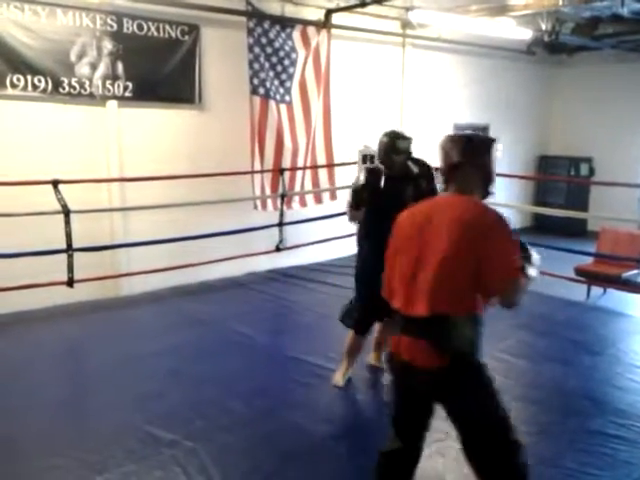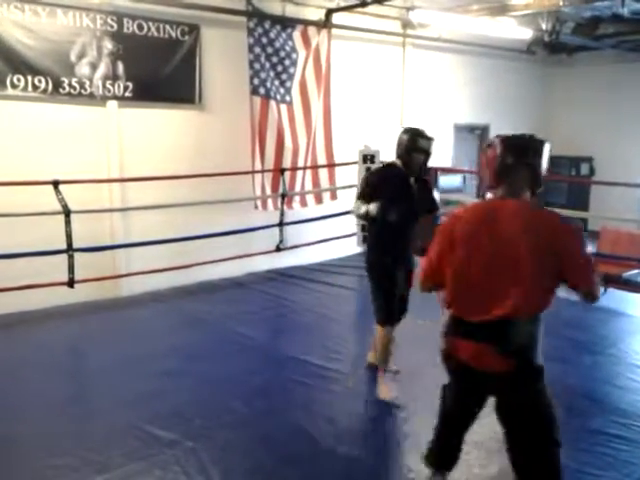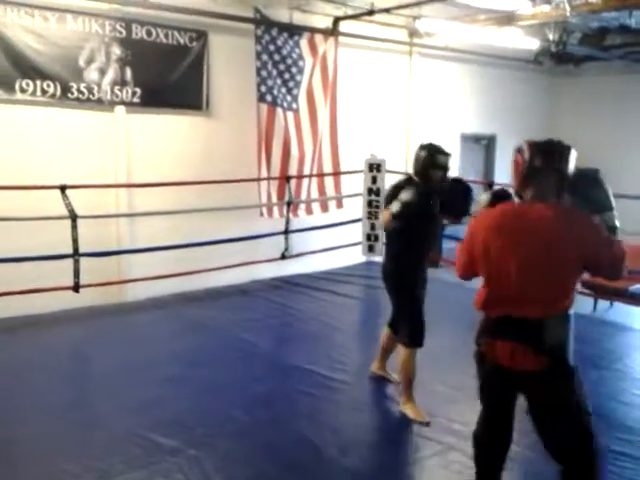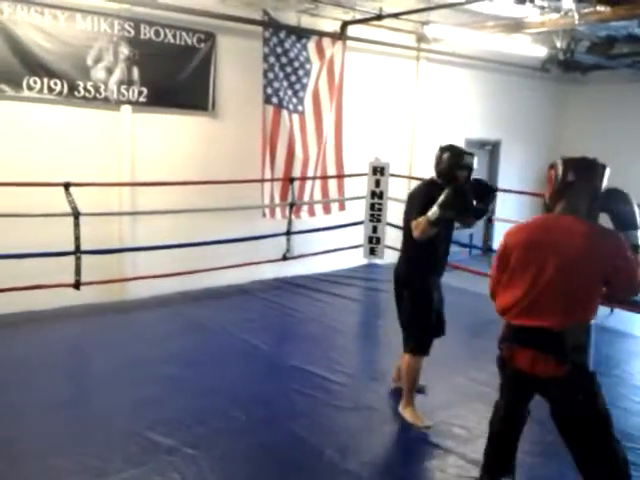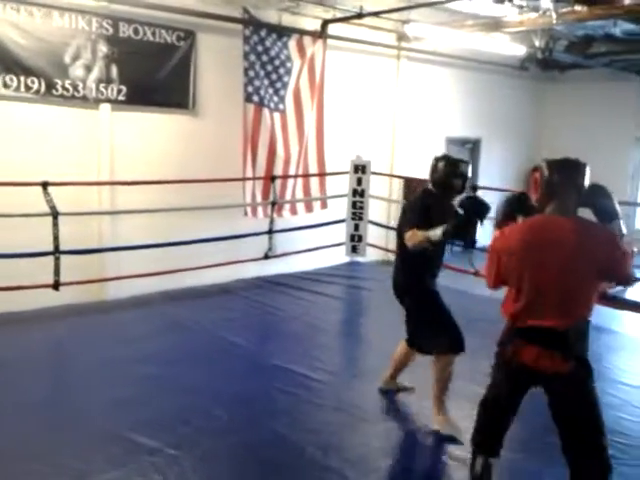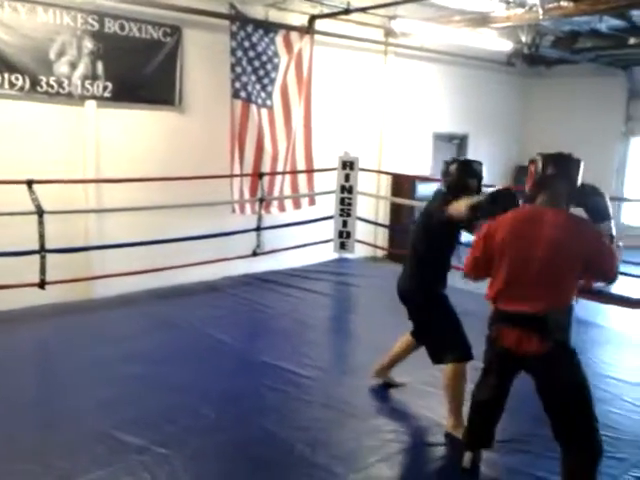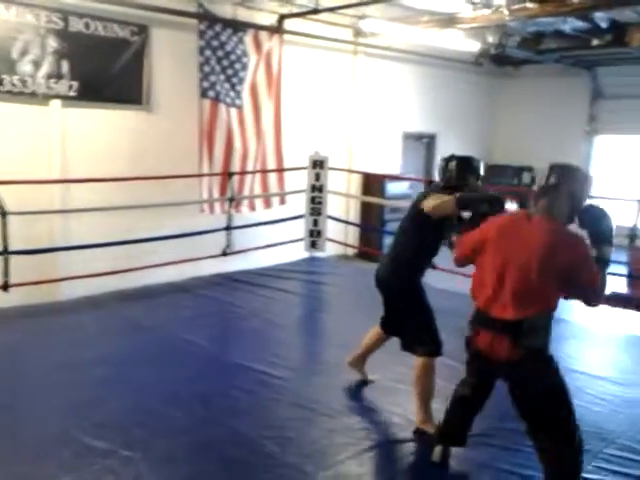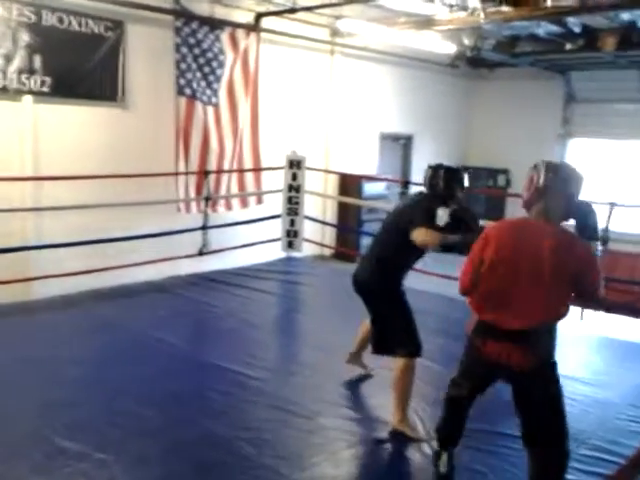
dt=0.2s
person 1, frame 1
left shoulder: (411, 216)
right shoulder: (488, 222)
left elbow: (392, 283)
right elbow: (508, 295)
right wrist: (520, 266)
left hip: (405, 344)
right hip: (451, 351)
left knee: (406, 431)
person 1, frame 2
left shoulder: (459, 220)
right shoulder: (553, 227)
left elbow: (428, 281)
right elbow: (590, 290)
left hip: (460, 344)
right hip: (512, 351)
left knee: (456, 408)
person 1, frame 3
left shoulder: (488, 220)
right shoulder: (578, 225)
left elbow: (464, 269)
right elbow: (615, 268)
left hip: (494, 344)
right hip: (544, 353)
left knee: (493, 421)
right knee: (577, 451)
person 1, frame 4
left shoulder: (520, 234)
right shoulder: (607, 243)
left elbow: (497, 293)
left hip: (517, 350)
right hip: (566, 359)
left knee: (507, 415)
person 1, frame 5
left shoulder: (513, 235)
right shoulder: (598, 238)
left elbow: (493, 280)
right elbow: (625, 276)
right wrist: (612, 224)
left hip: (518, 344)
right hip: (565, 354)
left knee: (497, 401)
right knee: (588, 454)
person 1, frame 6
left shoulder: (503, 223)
right shoulder: (583, 232)
left elbow: (472, 270)
right elbow: (609, 275)
right wrist: (603, 227)
left hip: (504, 329)
right hip: (548, 340)
left knee: (489, 391)
right knee: (580, 436)
left ankle: (470, 452)
person 1, frame 7
left shoulder: (498, 224)
right shoulder: (570, 245)
left elbow: (460, 255)
right elbow: (593, 296)
right wrist: (602, 249)
left hip: (483, 334)
right hip: (526, 345)
left knee: (470, 391)
right knee: (561, 440)
left ankle: (441, 446)
person 1, frame 8
left shoulder: (495, 234)
right shoulder: (576, 249)
left elbow: (466, 286)
right elbow: (591, 297)
left hip: (485, 340)
right hip: (533, 352)
left knee: (460, 393)
right knee: (548, 440)
person 2, frame 1
left shoulder: (412, 177)
right shoulder: (369, 178)
right elbow: (353, 216)
left wrist: (424, 183)
right wrist: (362, 190)
right hip: (371, 259)
right knee: (362, 318)
left ankle: (377, 355)
right ankle: (347, 362)
person 2, frame 2
left shoulder: (419, 179)
right shoulder: (380, 176)
left elbow: (426, 217)
right elbow: (358, 210)
left wrist: (426, 211)
right wrist: (374, 209)
left hip: (404, 254)
right hip: (380, 255)
left knee: (393, 311)
right knee: (388, 315)
left ankle: (375, 355)
right ankle: (382, 376)
person 2, frame 3
left shoulder: (435, 191)
right shoulder: (402, 189)
left elbow: (453, 217)
right elbow: (385, 221)
left wrist: (457, 203)
right wrist: (405, 200)
left hip: (416, 269)
right hip: (399, 271)
left knee: (400, 323)
right knee: (412, 335)
left ankle: (379, 364)
right ankle: (407, 401)
person 2, frame 4
left shoulder: (449, 191)
right shoulder: (424, 193)
left elbow: (465, 220)
right elbow: (418, 231)
left wrist: (477, 203)
right wrist: (442, 205)
left hip: (428, 275)
right hip: (413, 276)
left knee: (426, 331)
right knee: (418, 341)
left ankle: (400, 379)
right ankle: (406, 403)
person 2, frame 5
left shoulder: (441, 203)
right shoulder: (420, 204)
right elbow: (411, 240)
left wrist: (467, 218)
right wrist: (444, 229)
left hip: (418, 280)
right hip: (412, 283)
left knee: (418, 337)
right knee: (449, 344)
left ankle: (389, 381)
right ankle: (440, 411)
person 2, frame 6
left shoulder: (446, 201)
right shoulder: (441, 203)
left elbow: (472, 224)
right elbow: (460, 210)
left wrist: (490, 208)
right wrist: (492, 199)
left hip: (414, 283)
right hip: (422, 288)
left knee: (421, 333)
right knee: (457, 353)
left ankle: (382, 370)
right ankle: (455, 424)
person 2, frame 7
left shoulder: (440, 195)
right shoulder: (439, 195)
right elbow: (431, 206)
right wrist: (477, 199)
left hip: (391, 272)
right hip: (402, 279)
left knee: (391, 324)
right knee: (427, 347)
left ankle: (358, 358)
right ankle: (424, 419)
person 2, frame 8
left shoulder: (423, 203)
right shoulder: (424, 207)
left elbow: (432, 238)
right elbow: (425, 239)
left wrist: (456, 223)
right wrist: (464, 240)
left hip: (367, 274)
right hip: (381, 281)
left knee: (379, 317)
right knee: (407, 349)
left ankle: (355, 354)
right ankle: (400, 420)
